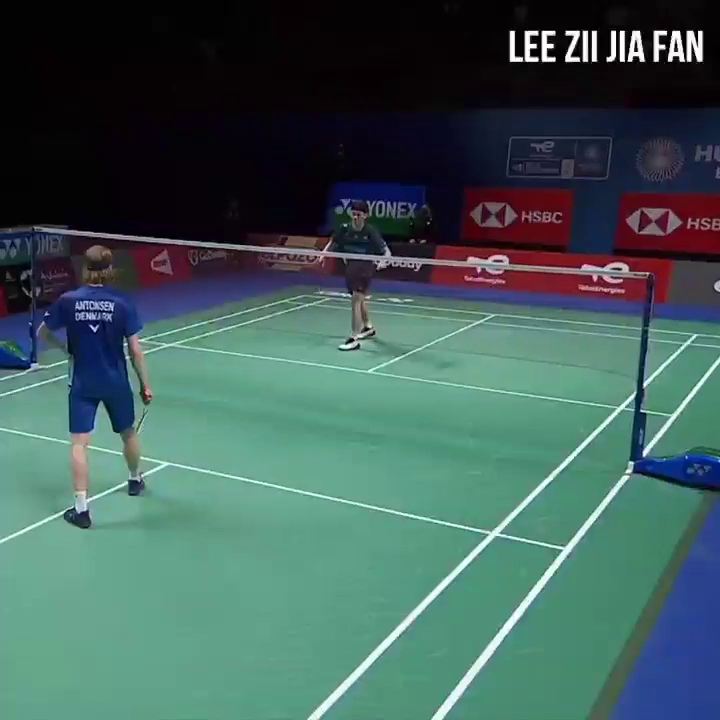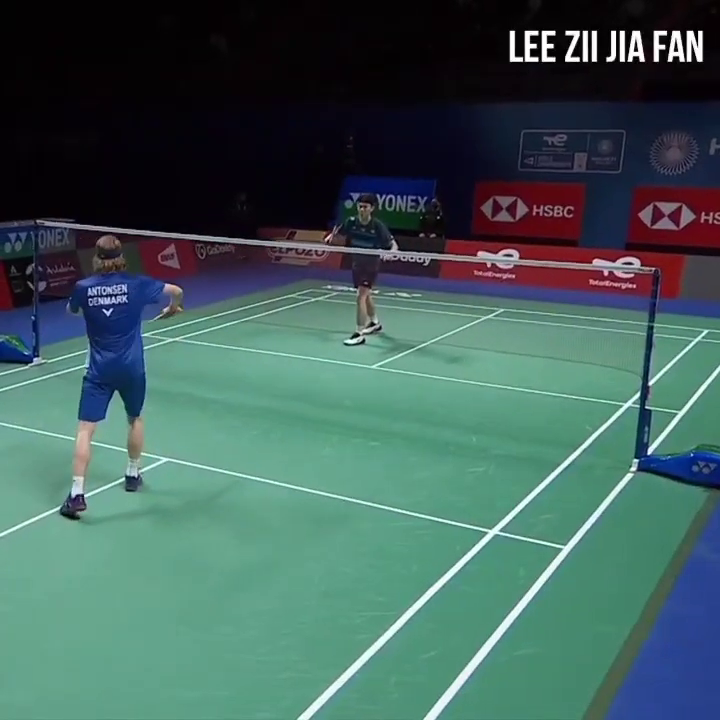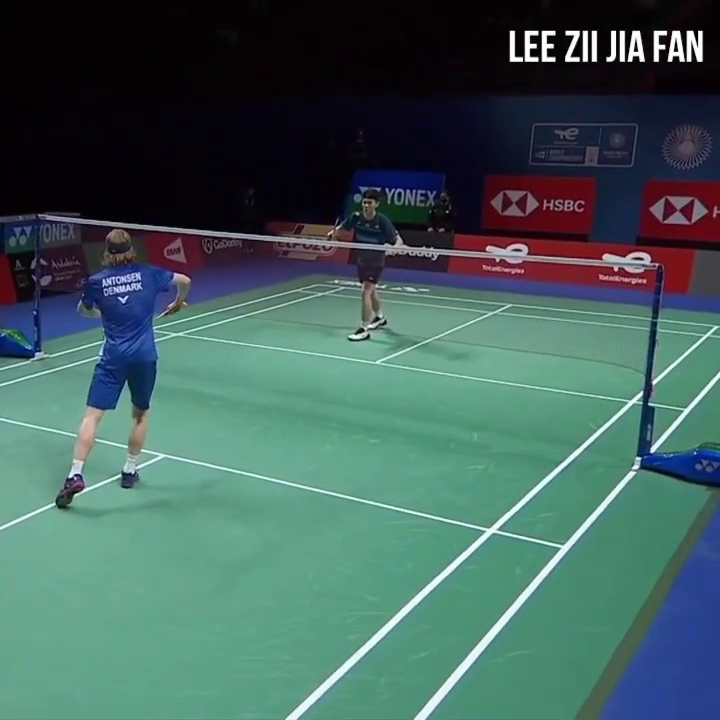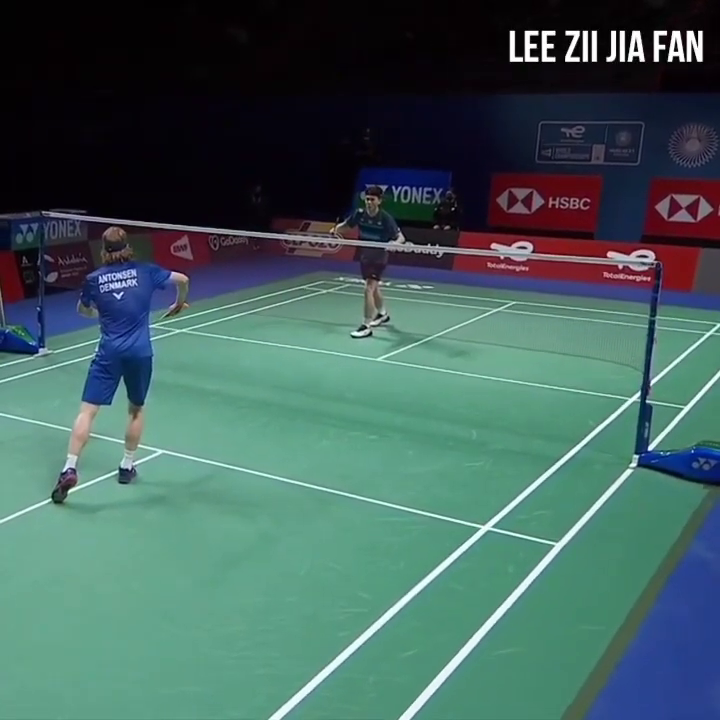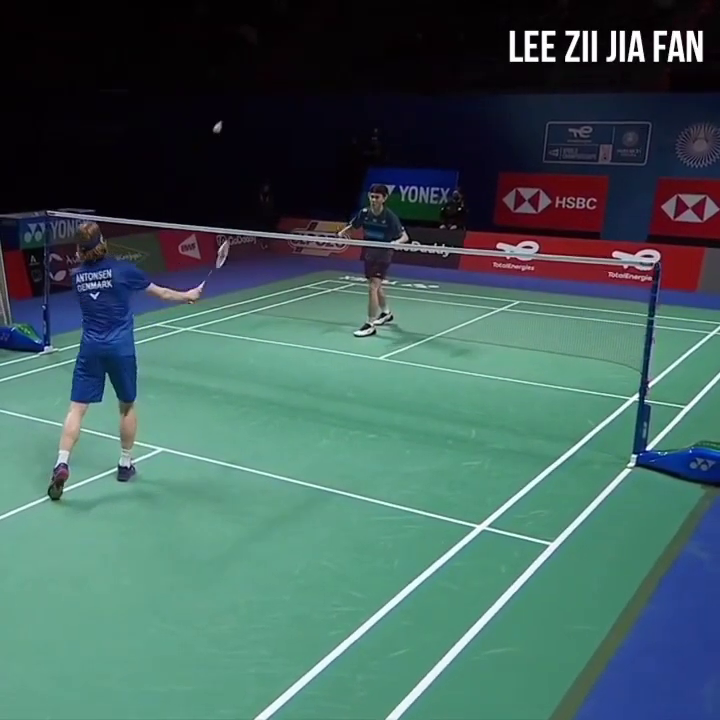
dt=0.7s
person 1, frame 1
left shoulder: (67, 301)
right shoulder: (122, 303)
left elbow: (43, 333)
right elbow: (135, 349)
right wrist: (145, 385)
left hip: (83, 384)
right hip: (116, 383)
left knee: (79, 444)
right knee: (128, 433)
left ankle: (81, 509)
right ankle: (135, 480)
person 1, frame 2
left shoulder: (83, 287)
right shoulder: (136, 284)
left elbow: (71, 311)
right elbow: (176, 291)
right wrist: (173, 308)
left hip: (99, 369)
right hip: (131, 367)
left knee: (85, 429)
right knee: (135, 419)
left ankle: (77, 494)
right ankle: (132, 475)
person 1, frame 3
left shoulder: (96, 281)
right shoulder: (147, 274)
left elbow: (83, 311)
right elbow: (185, 280)
right wrist: (178, 303)
left hip: (113, 357)
right hip: (144, 356)
left knee: (92, 415)
right knee: (140, 414)
left ankle: (75, 475)
right ankle: (130, 471)
person 1, frame 4
left shoulder: (94, 279)
right shoulder: (144, 271)
left elbow: (83, 310)
right elbow: (183, 279)
right wrist: (179, 303)
left hip: (109, 352)
right hip: (139, 352)
left knee: (87, 410)
right knee: (136, 409)
left ankle: (69, 469)
right ankle: (126, 466)
person 1, frame 5
left shoulder: (76, 275)
right shoulder: (122, 269)
right elbow: (160, 294)
right wrist: (188, 295)
left hip: (90, 349)
right hip: (120, 348)
left knee: (77, 409)
right knee: (127, 407)
left ankle: (62, 464)
right ankle: (125, 464)
